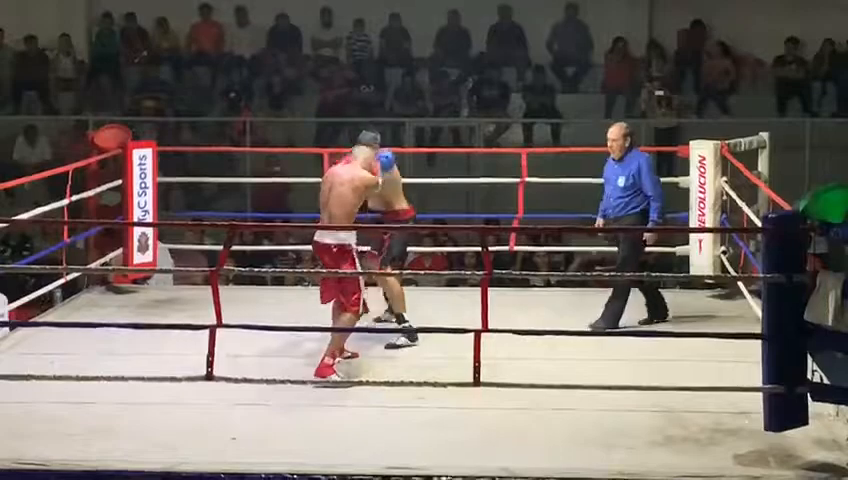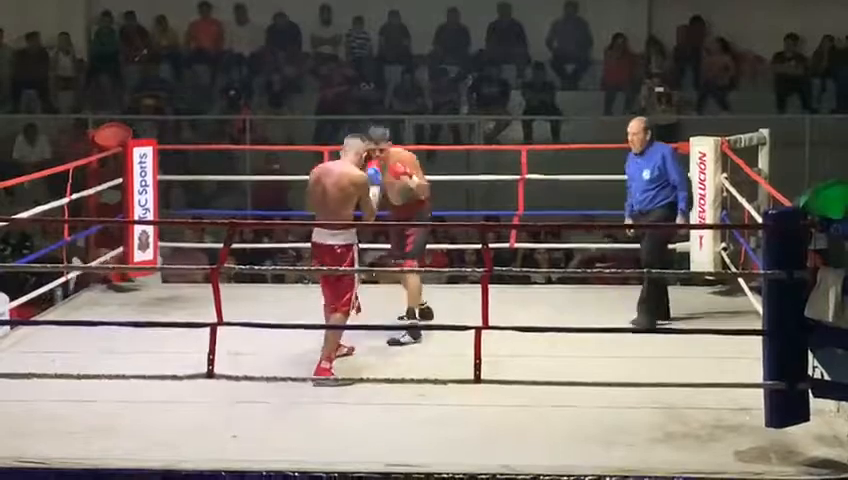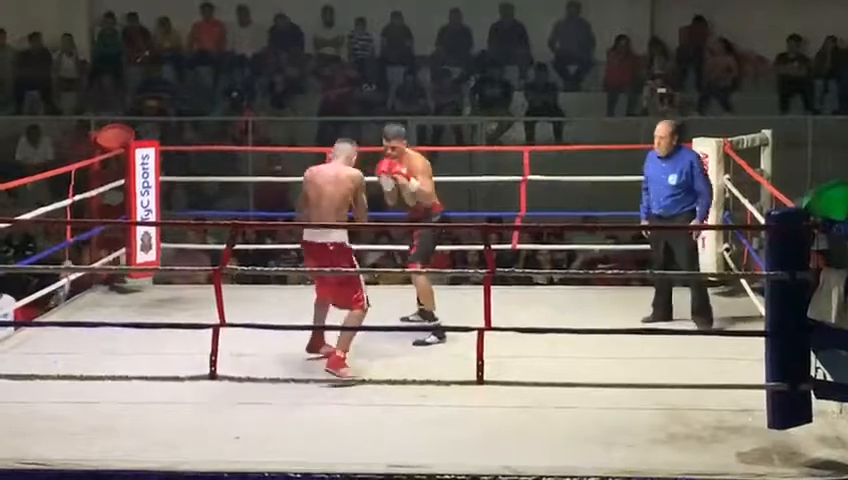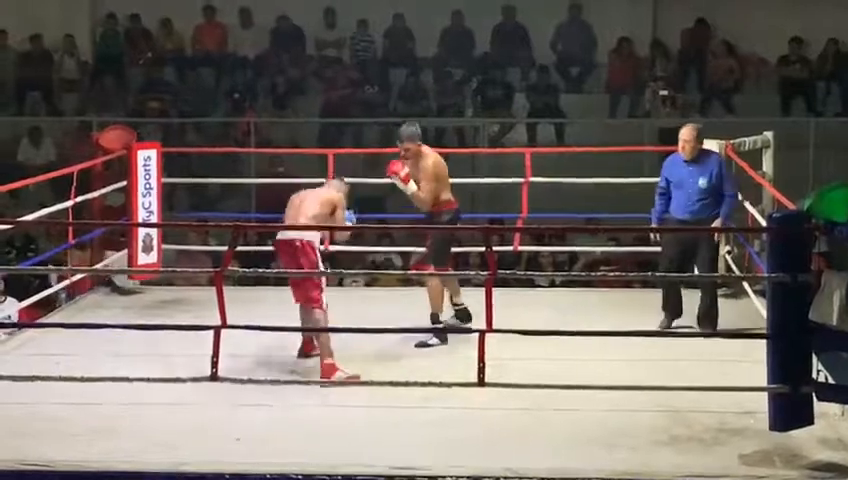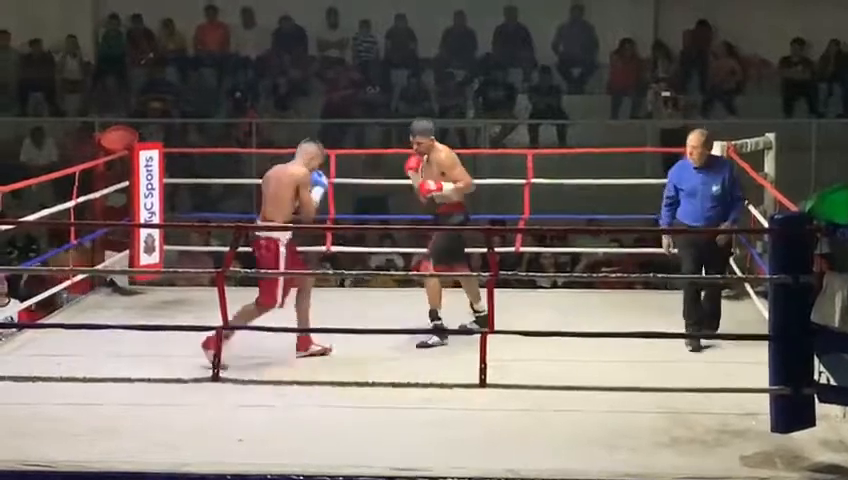
dt=0.3s
person 1, frame 1
left shoulder: (331, 171)
right shoulder: (368, 179)
right elbow: (377, 195)
right wrist: (382, 171)
left hip: (321, 240)
right hip: (341, 244)
left knee: (340, 298)
right knee: (353, 308)
left ankle: (338, 348)
right ankle: (326, 366)
person 1, frame 2
left shoulder: (318, 171)
right shoulder: (358, 177)
right elbow: (369, 217)
left hip: (319, 240)
right hip: (342, 243)
left knee: (332, 299)
right knee: (341, 308)
left ankle: (333, 347)
right ankle: (323, 368)
person 1, frame 3
left shoulder: (310, 174)
right shoulder: (354, 176)
left elbow: (300, 213)
right elbow: (362, 216)
left hip: (310, 240)
right hip: (334, 242)
left knee: (325, 292)
right knee: (357, 305)
left ankle: (317, 343)
right ankle: (338, 358)
person 1, frame 4
left shoulder: (299, 195)
right shoulder: (337, 198)
right elbow: (341, 236)
right wrist: (348, 222)
left hip: (283, 240)
right hip: (303, 242)
left knee: (306, 296)
right knee: (316, 304)
left ankle: (308, 345)
right ankle: (329, 368)
person 1, frame 5
left shoulder: (274, 172)
right shoulder: (302, 174)
right elbow: (308, 215)
right wrist: (318, 190)
left hip: (269, 235)
right hip: (275, 238)
left knee: (306, 282)
right knee: (266, 303)
left ankle: (305, 344)
right ankle: (214, 342)
person 2, frame 1
left shoulder: (386, 168)
right elbow: (374, 203)
left hip: (400, 220)
right hip: (390, 217)
left knee: (386, 270)
right knee: (376, 259)
left ankle: (407, 332)
right ankle: (393, 310)
person 2, frame 2
left shoulder: (406, 158)
right shoulder: (374, 164)
left elbow: (426, 192)
left wrist: (409, 178)
right wrist: (373, 182)
left hip: (417, 213)
right hip: (397, 214)
left knee: (410, 265)
right knee: (401, 264)
left ankle: (414, 329)
right ankle: (422, 309)
person 2, frame 3
left shoulder: (417, 162)
right shoulder: (390, 162)
left elbow: (428, 198)
right elbow: (391, 201)
left wrist: (408, 179)
right wrist: (386, 180)
left hip: (430, 216)
right hip: (417, 215)
left knee: (416, 268)
right knee: (415, 265)
left ankle: (436, 329)
right ankle: (424, 310)
person 2, frame 4
left shoulder: (429, 162)
right shoulder: (412, 159)
left elbow: (424, 202)
right elbow: (414, 194)
left wrist: (406, 181)
right wrist: (401, 178)
left hip: (443, 214)
right hip: (439, 214)
left knee: (430, 268)
right knee: (441, 266)
left ankle: (438, 331)
right ankle: (462, 312)
person 2, frame 5
left shoulder: (444, 156)
right shoulder: (426, 159)
left elbow: (468, 185)
right elbow: (426, 200)
left wrist: (440, 188)
right wrist: (416, 179)
left hip: (453, 216)
right hip: (445, 216)
left knee: (428, 266)
right knee: (460, 268)
left ankle: (438, 329)
right ankle: (481, 317)
person 3, frame 1
left shoulder: (641, 161)
right shoulder: (611, 162)
left elbow: (655, 195)
left wrist: (652, 224)
right wrist: (601, 215)
left hip: (634, 222)
right hip: (617, 222)
left knee: (624, 269)
right knee: (631, 269)
left ankle: (609, 319)
right ankle: (658, 310)
person 3, frame 2
left shoulder: (664, 153)
right shoulder: (631, 158)
left elbow: (682, 184)
left wrist: (682, 213)
right wrist: (629, 215)
left hip: (661, 214)
right hip: (641, 216)
left knee: (651, 260)
right knee: (652, 262)
left ankle: (648, 314)
right ankle: (658, 310)
person 3, frame 3
left shoulder: (689, 158)
right shoulder: (651, 158)
left elbow: (704, 192)
left wrist: (699, 218)
right wrist: (644, 216)
left hip: (682, 221)
right hip: (658, 221)
left knee: (690, 268)
right knee: (660, 267)
left ankle: (702, 316)
right ankle: (661, 311)
person 3, frame 4
left shoulder: (715, 162)
right shoulder: (670, 163)
left elbow: (730, 195)
right elbow: (662, 195)
left wrist: (722, 219)
right wrist: (656, 221)
left hip: (706, 227)
right hip: (676, 225)
left knee: (708, 276)
right knee: (668, 270)
left ankle: (707, 323)
right ankle: (671, 312)
person 3, frame 5
left shoulder: (725, 168)
right shoulder: (678, 170)
left elbow: (738, 200)
right elbow: (668, 204)
left wrist: (729, 223)
right wrist: (666, 231)
left hip: (717, 234)
right hip: (687, 232)
left knee: (714, 282)
right knee: (690, 279)
left ankle: (709, 325)
right ankle: (693, 332)
